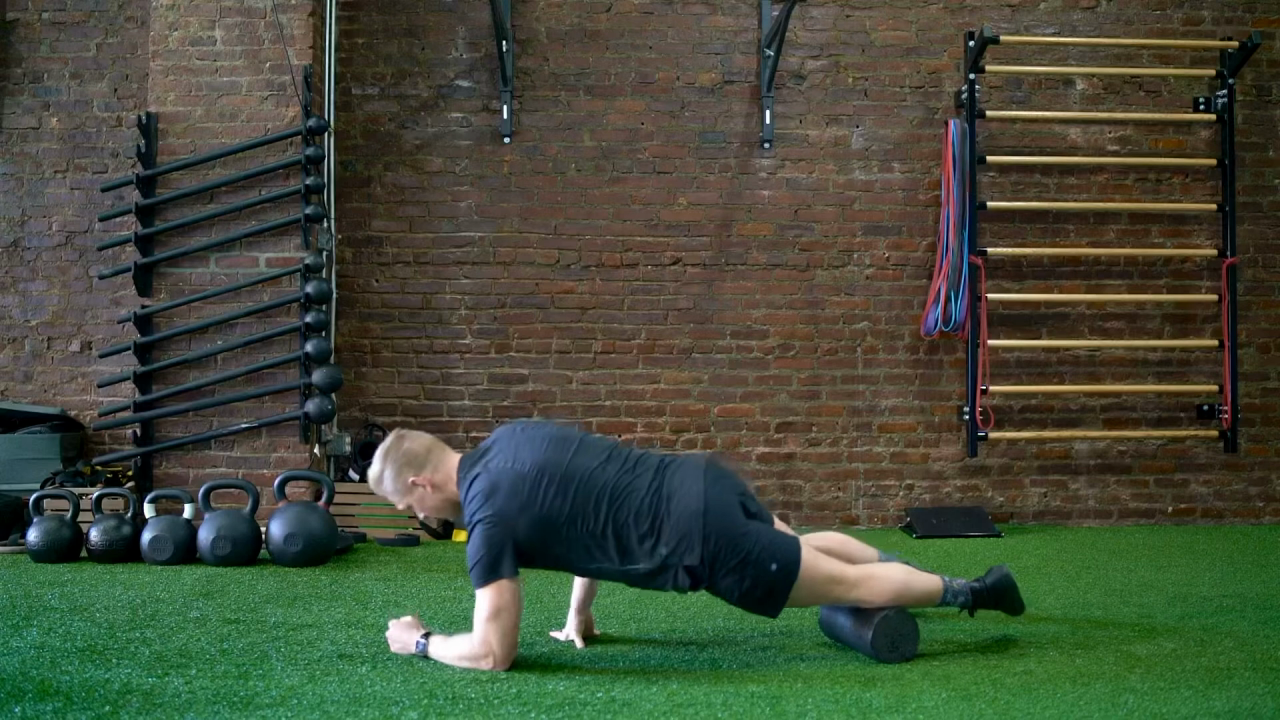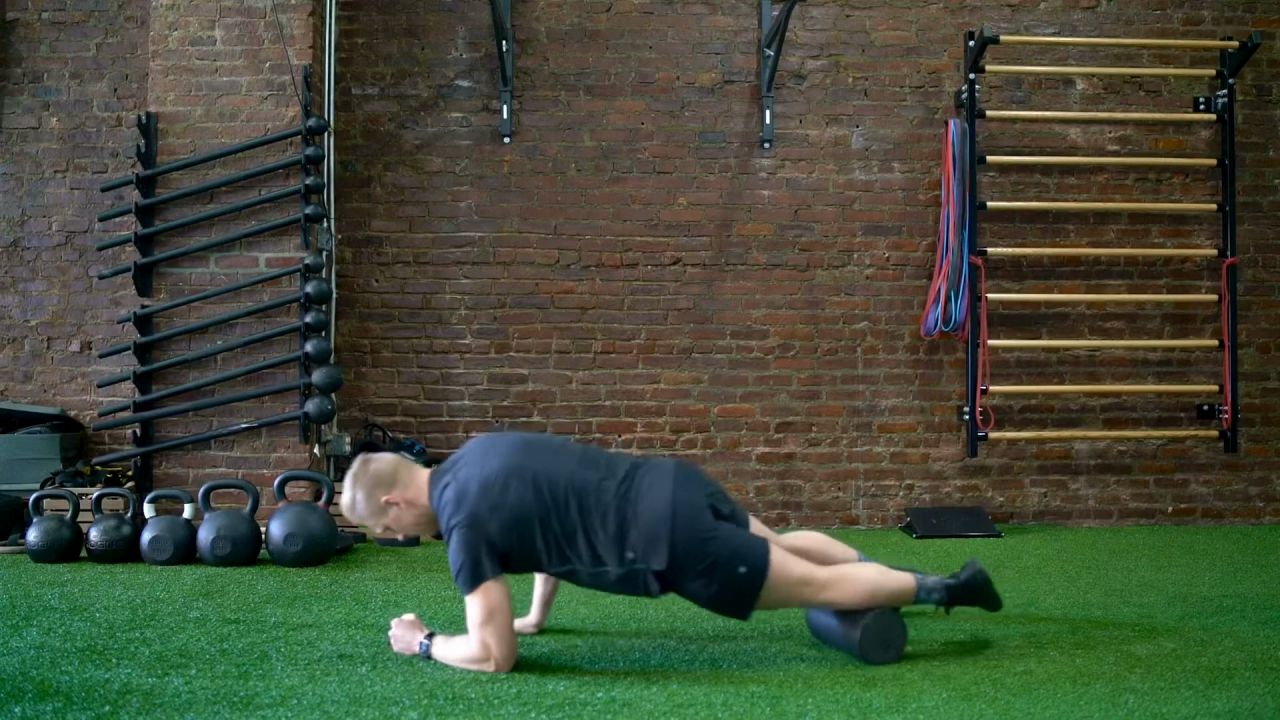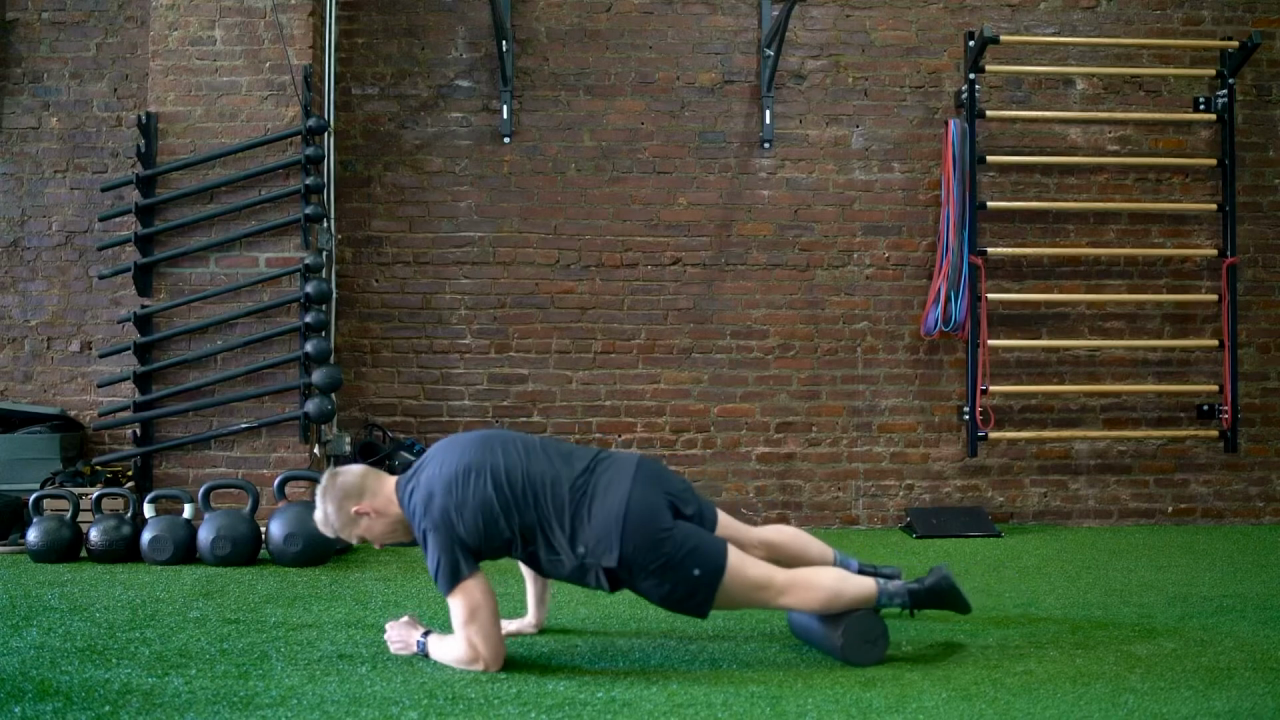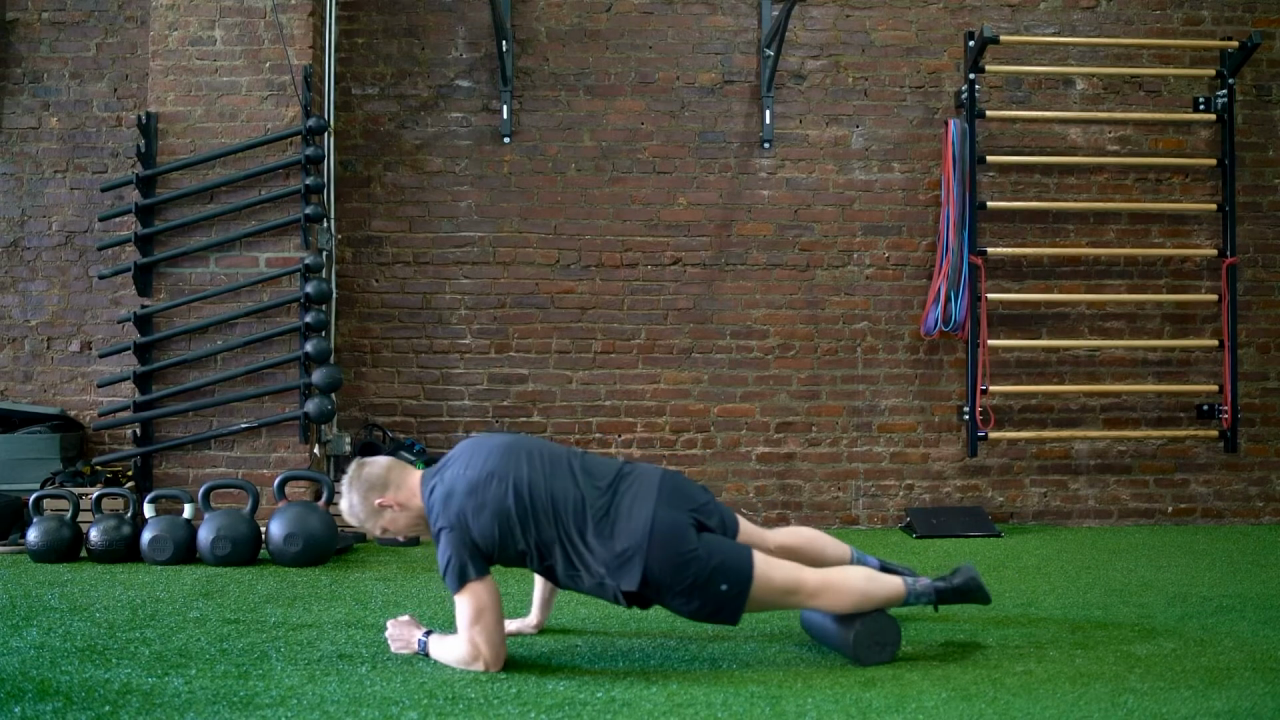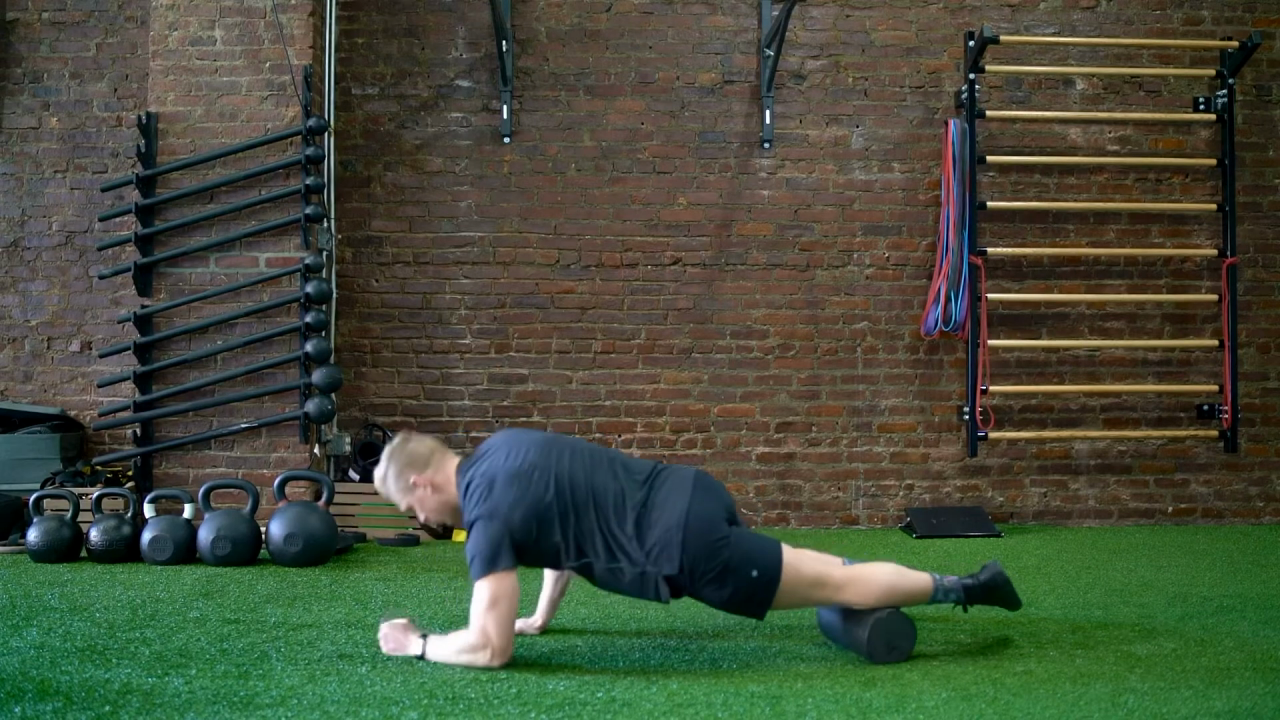
dt=0.4s
person 1, frame 1
left shoulder: (490, 516)
right shoulder: (510, 440)
left elbow: (492, 653)
left wrist: (419, 642)
right wrist: (581, 611)
left hip: (702, 536)
right hip: (699, 484)
left knee: (846, 585)
right knee: (804, 542)
left ankle: (972, 591)
right ankle: (895, 568)
person 1, frame 2
left shoulder: (464, 521)
right shoulder: (477, 455)
left elbow: (494, 654)
left wrist: (425, 644)
right wrist: (538, 614)
left hip: (670, 536)
right hip: (673, 486)
left knee: (816, 584)
right knee: (778, 543)
left ankle: (946, 588)
right ankle: (885, 573)
person 1, frame 3
left shoulder: (436, 523)
right shoulder: (445, 458)
left elbow: (485, 655)
left wrist: (421, 642)
right wrist: (535, 616)
left hip: (630, 532)
right hip: (637, 478)
left knee: (776, 589)
right knee: (754, 538)
left ankle: (908, 593)
right ankle: (857, 568)
person 1, frame 4
left shoulder: (452, 525)
right shoulder: (471, 453)
left elbow: (484, 656)
left wrist: (421, 640)
right wrist: (537, 617)
left hip: (656, 552)
right hip: (659, 491)
left knee: (804, 589)
right knee: (766, 540)
left ankle: (936, 588)
right ankle: (873, 564)
person 1, frame 5
left shoulder: (489, 512)
right shoulder: (503, 449)
left elbow: (488, 648)
left wrist: (414, 643)
right wrist: (541, 617)
left hip: (683, 544)
right hip: (687, 497)
left knee: (830, 587)
right knee: (785, 555)
left ankle: (964, 586)
right ankle: (867, 568)
